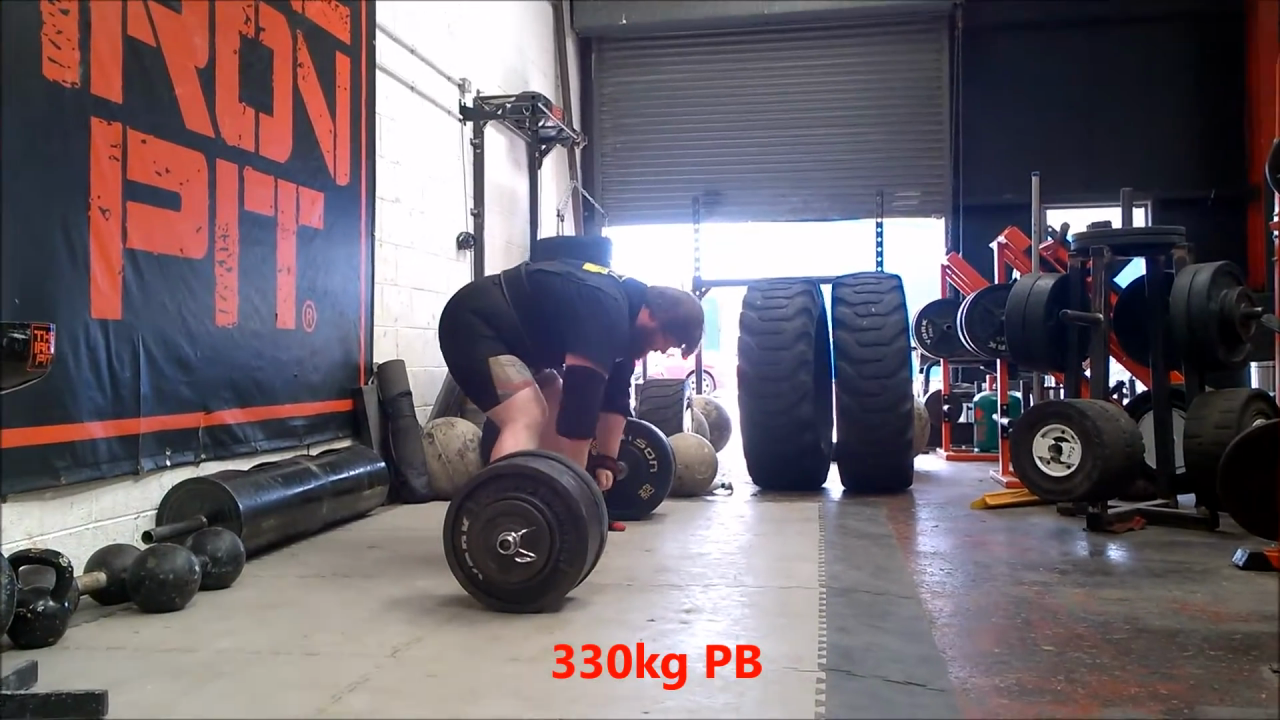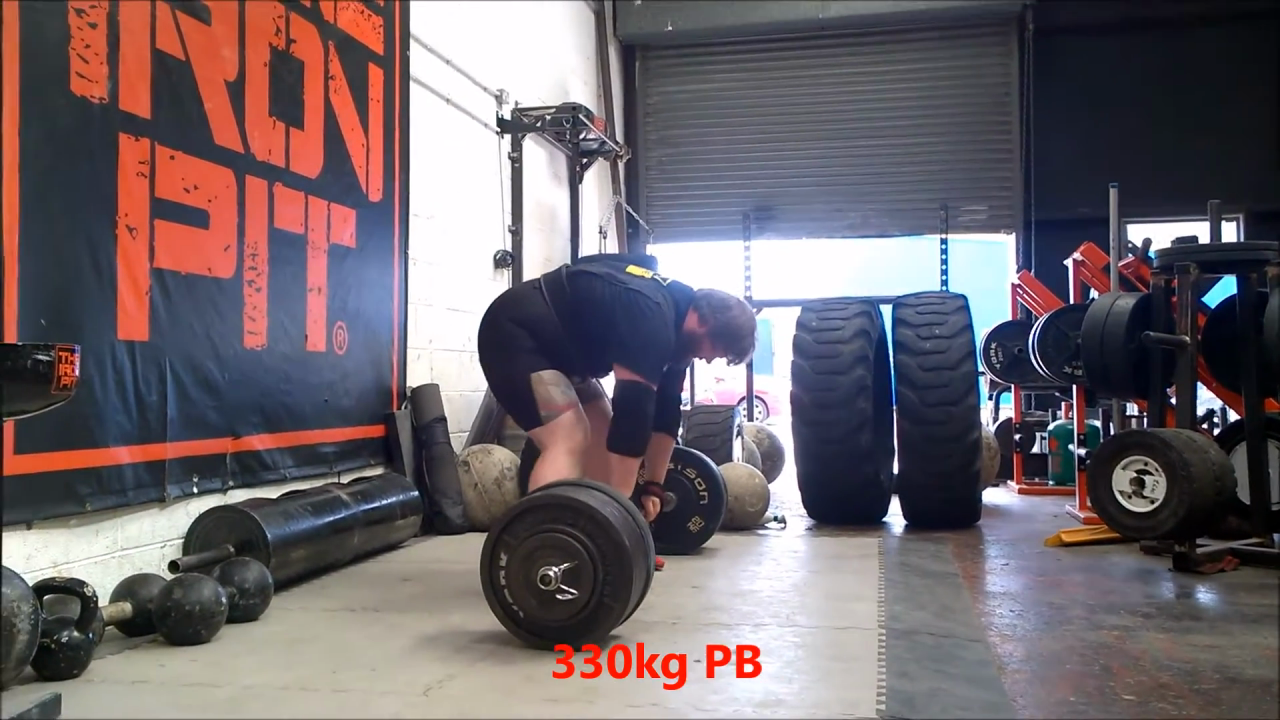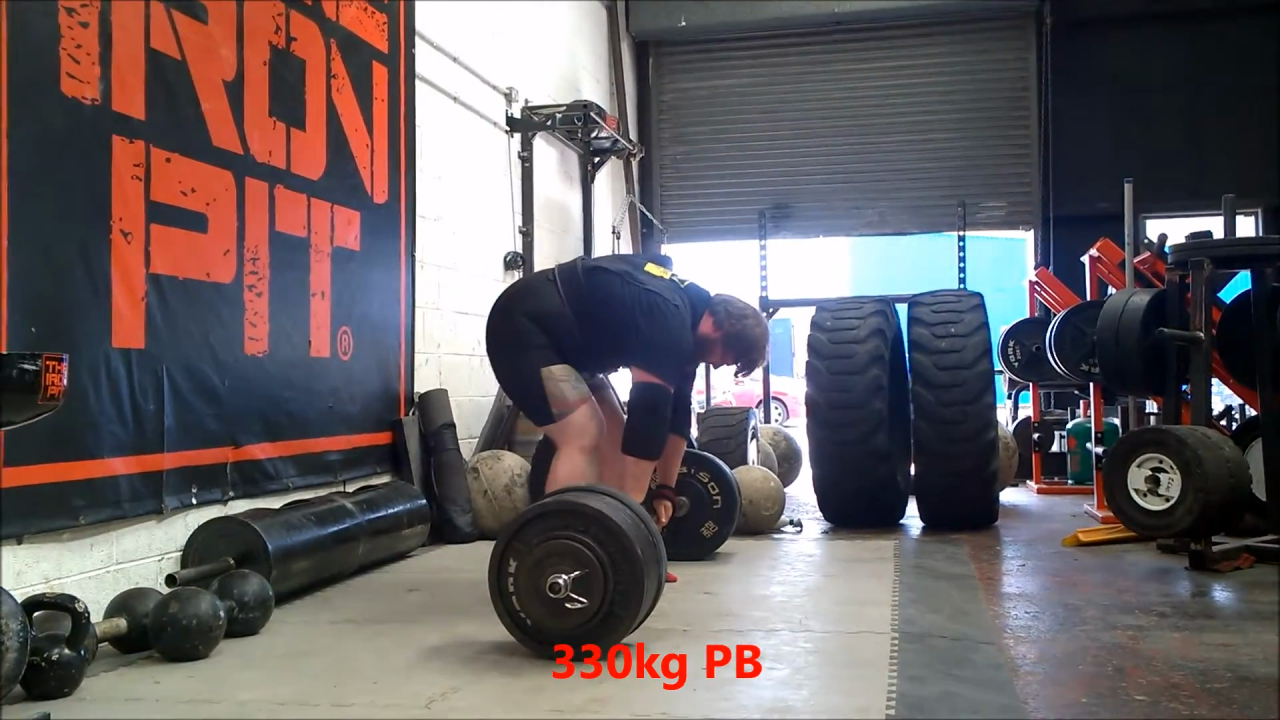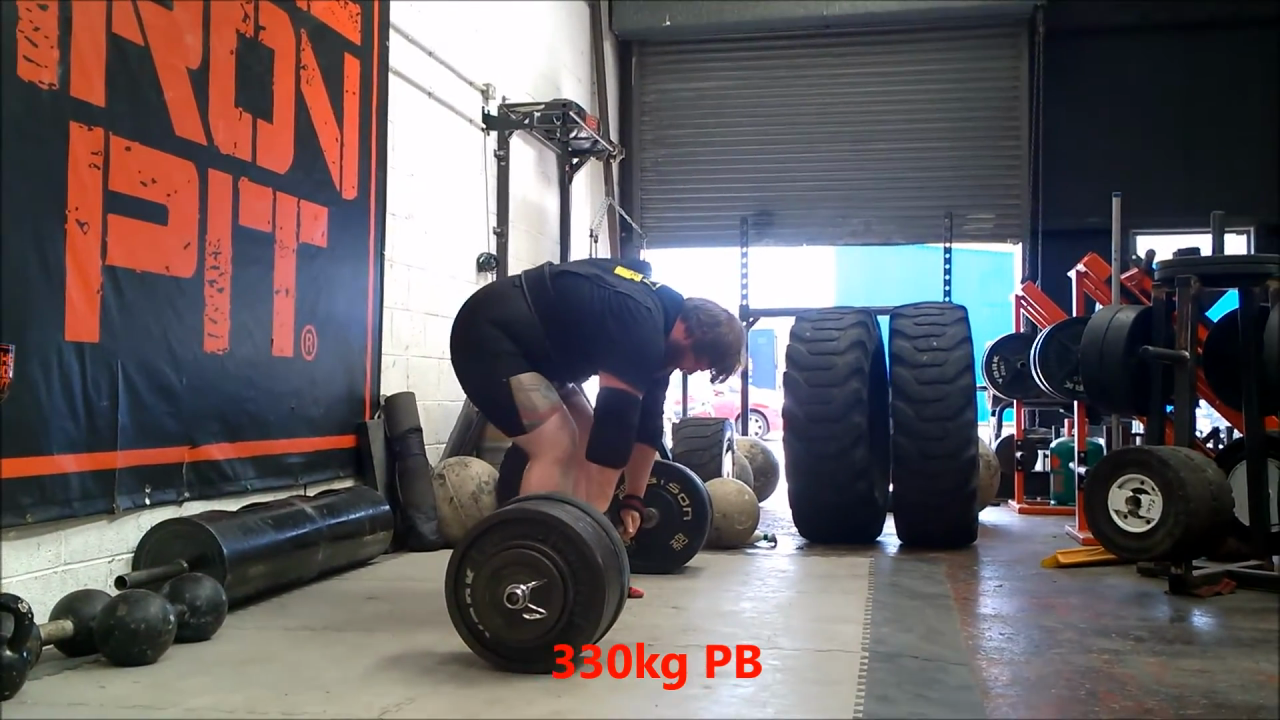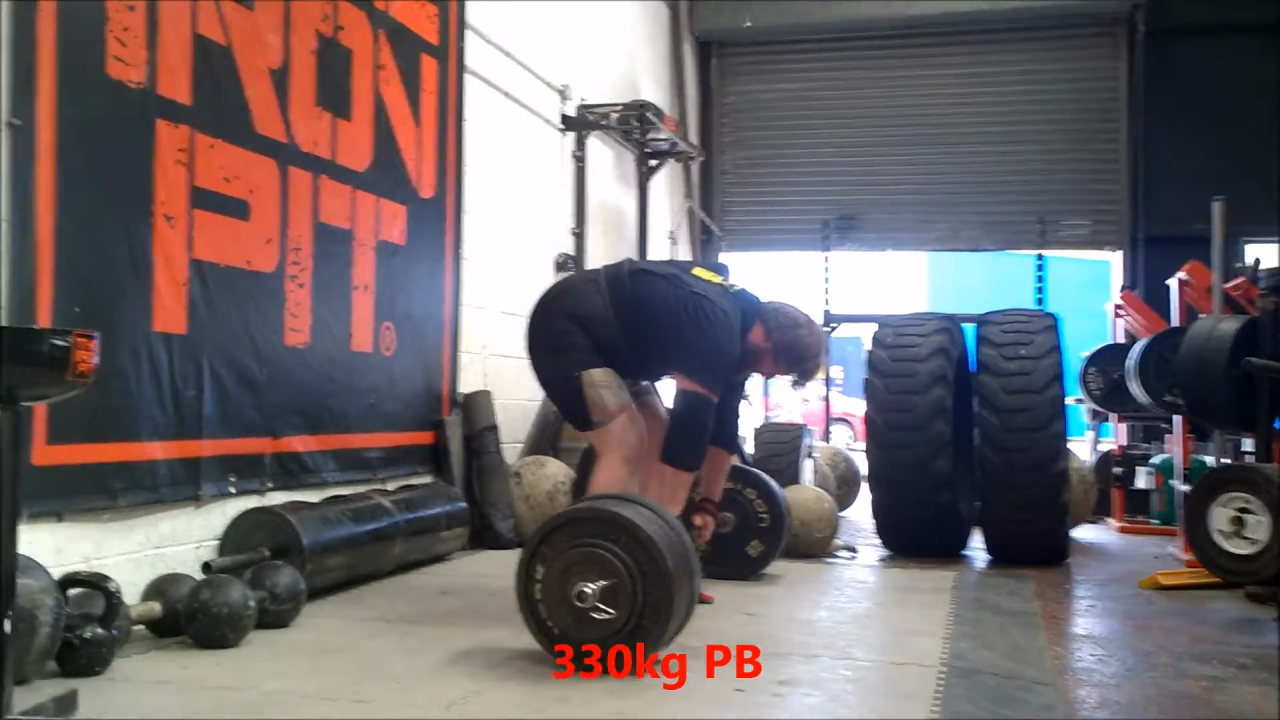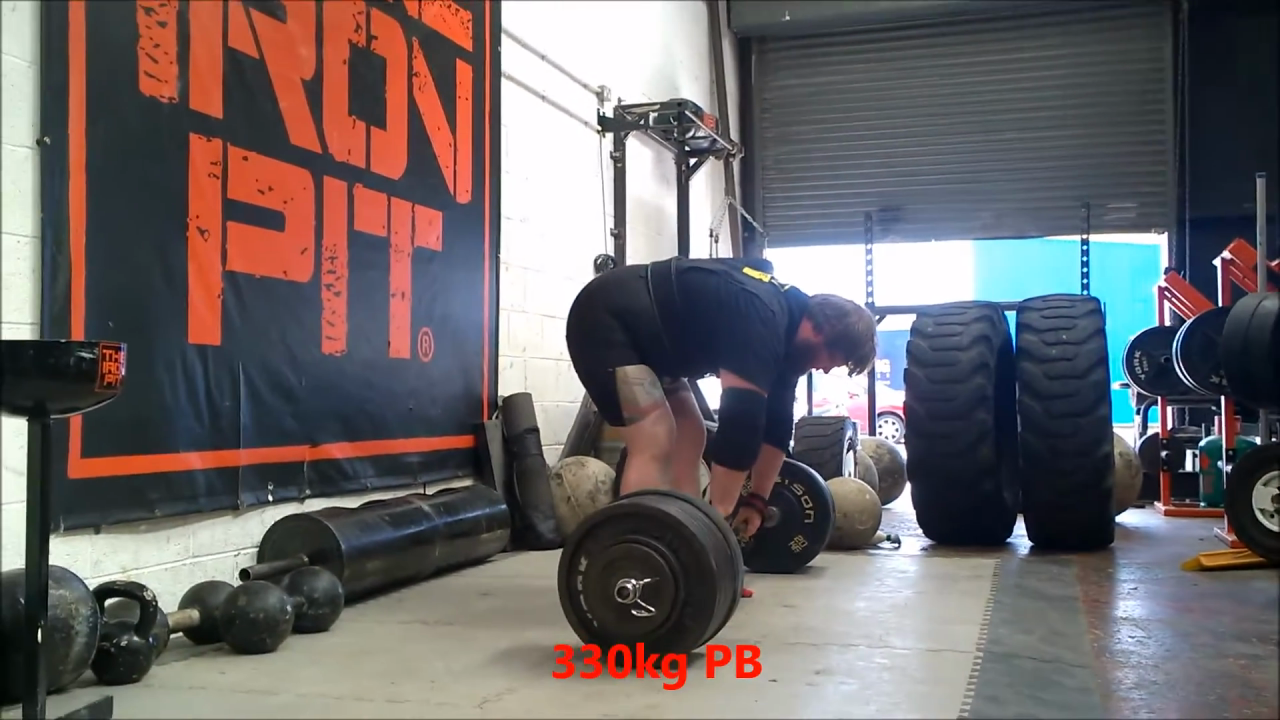
dt=0.7s
person 1, frame 1
left shoulder: (626, 314)
right shoulder: (606, 312)
left elbow: (615, 394)
right elbow: (581, 395)
left wrist: (607, 461)
right hip: (475, 324)
left knee: (555, 418)
right knee: (526, 421)
person 1, frame 2
left shoulder: (676, 321)
right shoulder: (651, 320)
left elbow: (665, 409)
right elbow: (633, 411)
left wrist: (653, 487)
left hip: (553, 345)
right hip: (516, 334)
left knee: (602, 439)
right knee: (567, 443)
person 1, frame 3
left shoulder: (687, 315)
right shoulder: (668, 321)
left elbow: (676, 409)
right elbow: (648, 413)
left wrist: (666, 490)
left hip: (559, 335)
right hip: (524, 326)
left knee: (612, 435)
right knee: (584, 437)
person 1, frame 4
left shoulder: (661, 323)
right shoulder: (640, 327)
left elbow: (647, 417)
right elbow: (615, 420)
left wrist: (633, 500)
left hip: (529, 343)
right hip: (490, 334)
left knee: (584, 444)
right knee: (556, 449)
person 1, frame 5
left shoulder: (738, 327)
right shoulder: (716, 329)
left elbow: (722, 422)
right elbow: (690, 421)
left wrist: (708, 504)
right wrist: (669, 519)
left hip: (605, 337)
right hip: (567, 327)
left knee: (657, 442)
right knee: (624, 447)
person 1, frame 6
left shoulder: (788, 331)
right shoulder: (764, 331)
left elbow: (775, 422)
right elbow: (741, 425)
left wrist: (757, 503)
right wrist: (719, 519)
left hip: (649, 337)
right hip: (605, 325)
left knee: (690, 443)
right knee: (656, 448)
